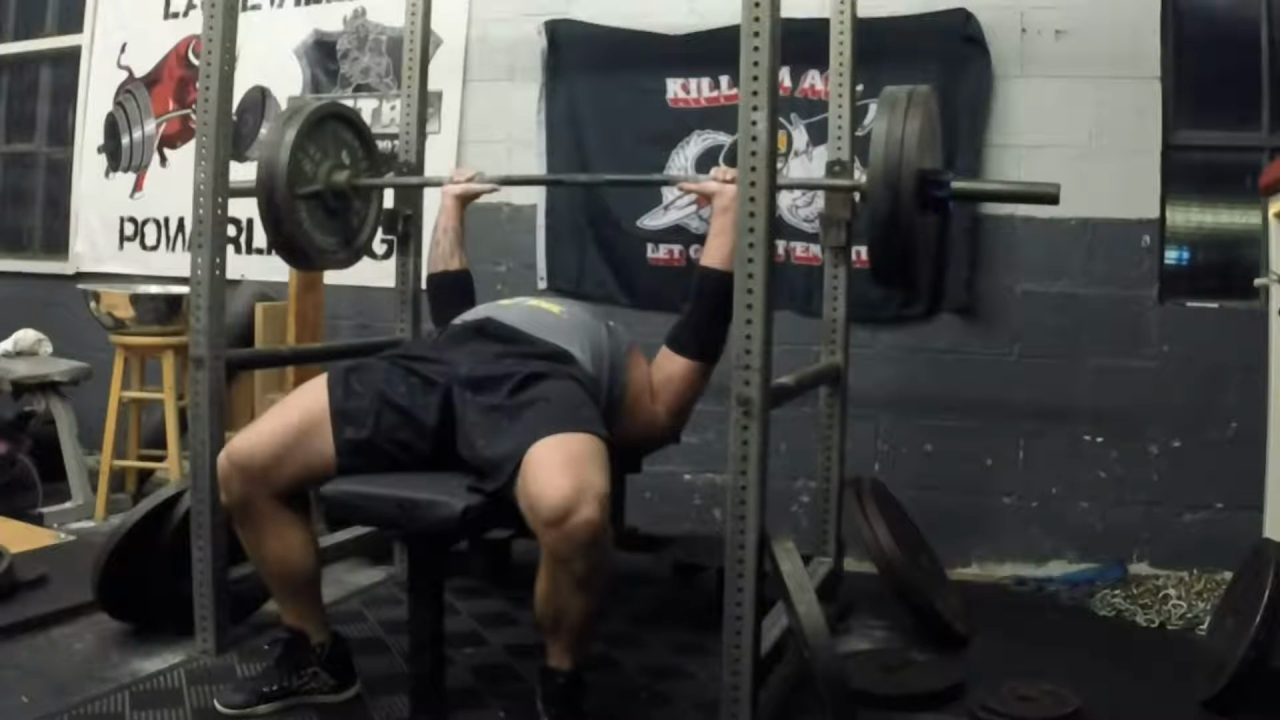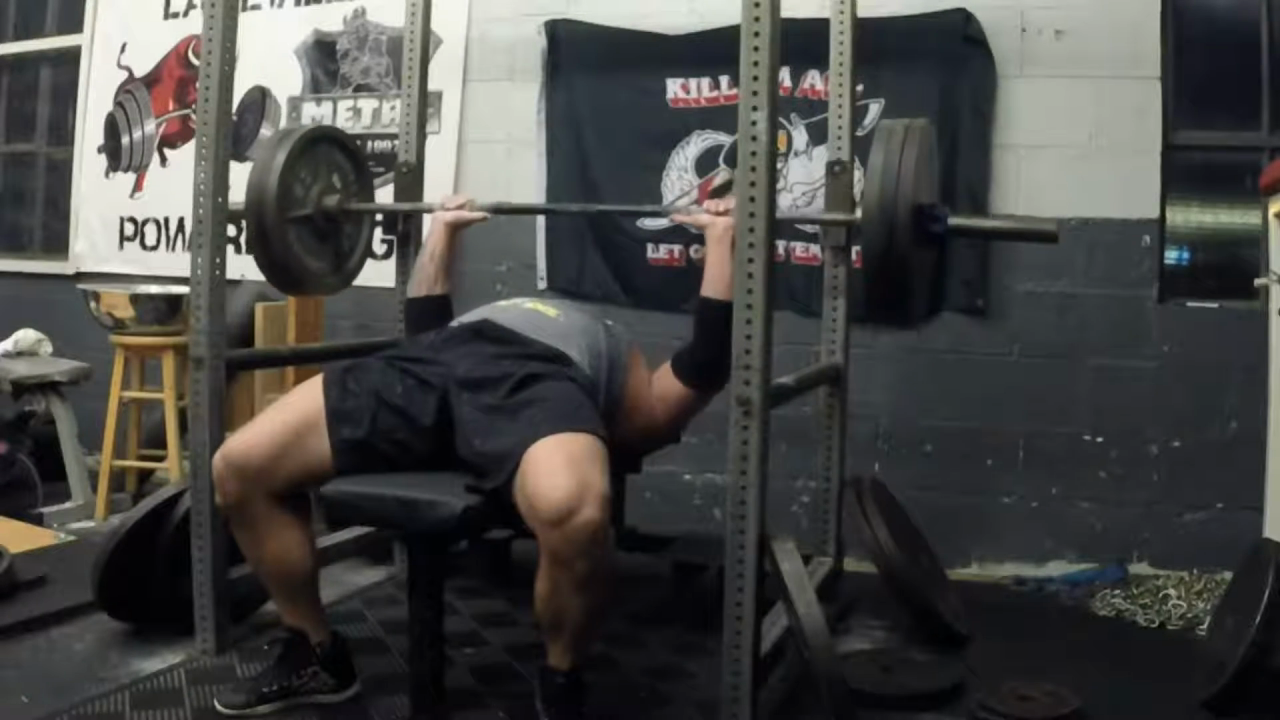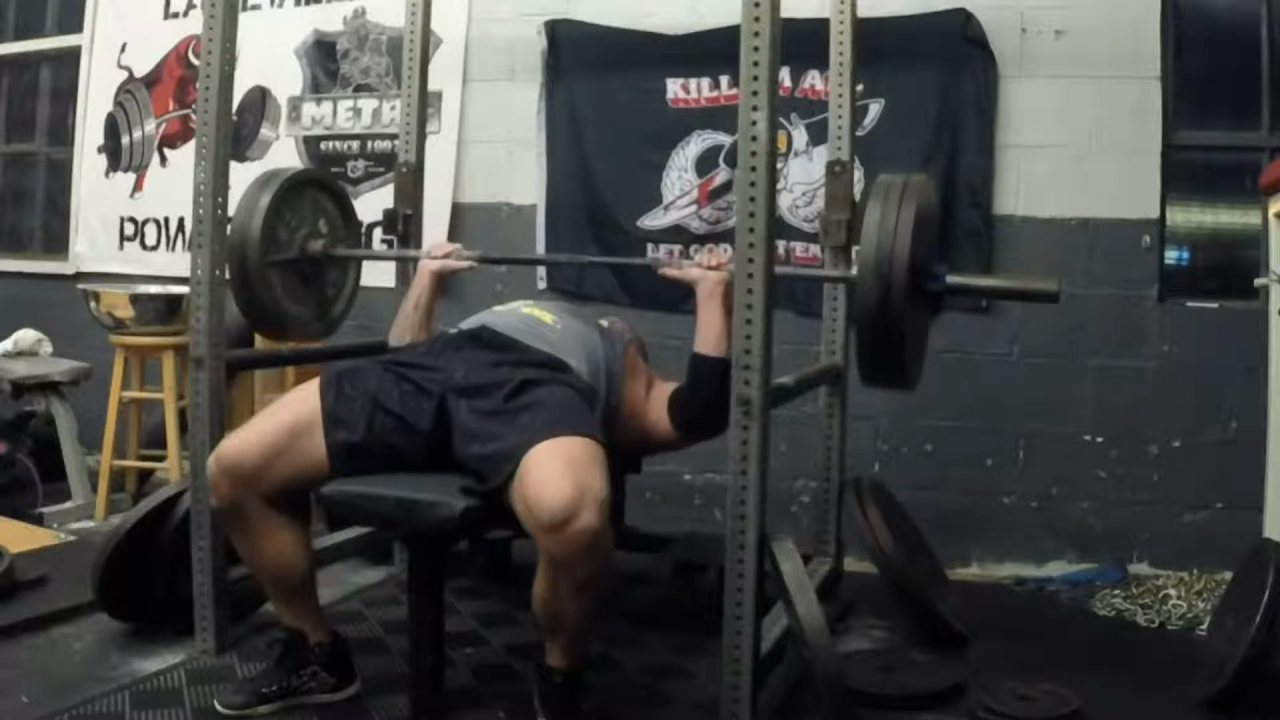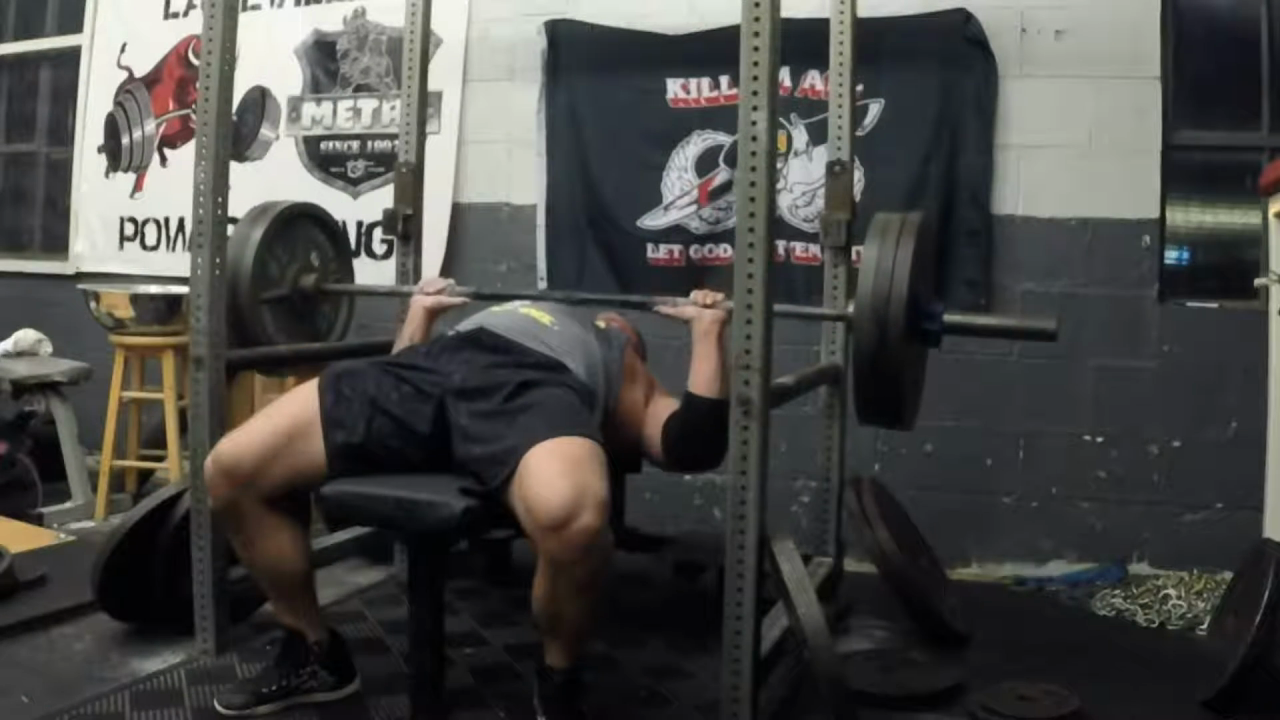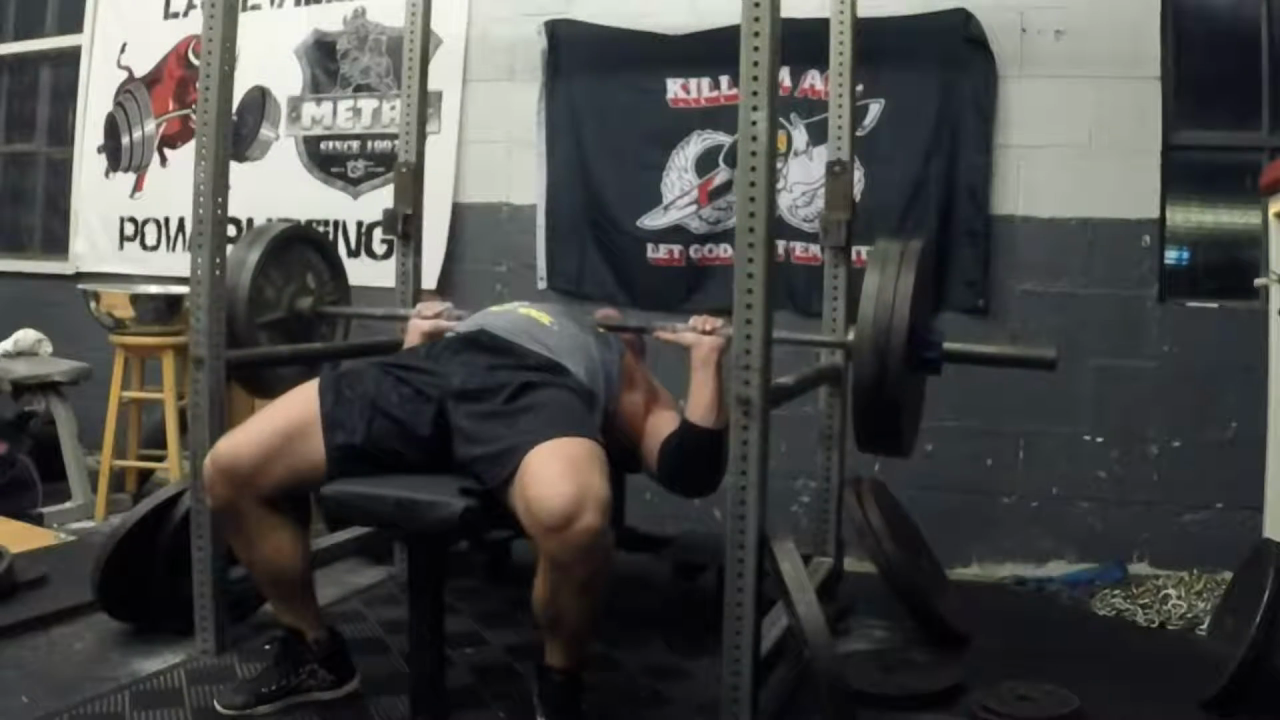
dt=0.5s
person 1, frame 1
left shoulder: (645, 400)
left elbow: (704, 324)
right elbow: (449, 301)
left wrist: (725, 208)
right wrist: (451, 204)
left knee: (574, 513)
right knee: (242, 467)
right ankle: (314, 654)
person 1, frame 2
left shoulder: (642, 396)
left elbow: (708, 363)
right elbow: (425, 323)
left wrist: (720, 239)
right wrist: (441, 231)
left knee: (574, 512)
right knee: (239, 467)
right ankle: (314, 655)
person 1, frame 3
left shoulder: (638, 392)
left elbow: (702, 412)
right elbow: (405, 359)
left wrist: (711, 292)
right wrist: (426, 276)
left knee: (573, 517)
right knee: (233, 468)
right ankle: (314, 654)
person 1, frame 4
left shoulder: (637, 390)
left elbow: (695, 445)
left wrist: (707, 329)
right wrist: (420, 309)
left knee: (572, 517)
right knee: (230, 469)
right ankle: (313, 654)
person 1, frame 5
left shoulder: (637, 391)
left elbow: (692, 469)
left wrist: (705, 355)
right wrist: (417, 332)
left knee: (575, 518)
right knee: (230, 471)
right ankle: (312, 653)
